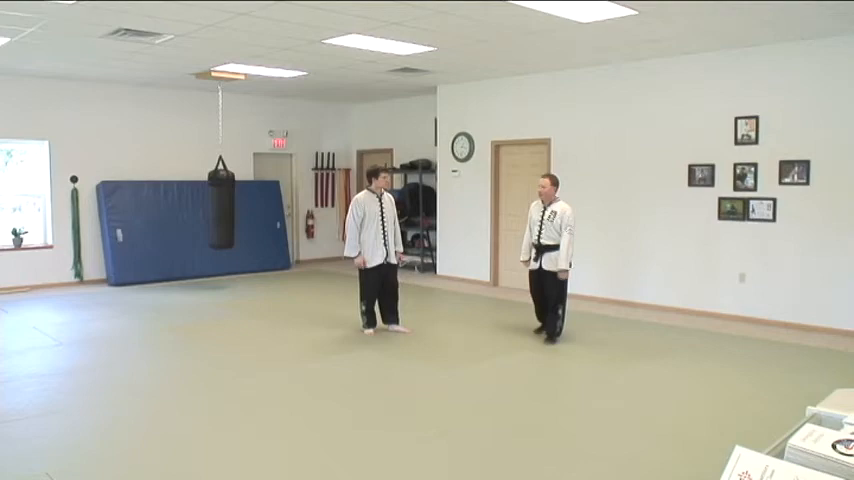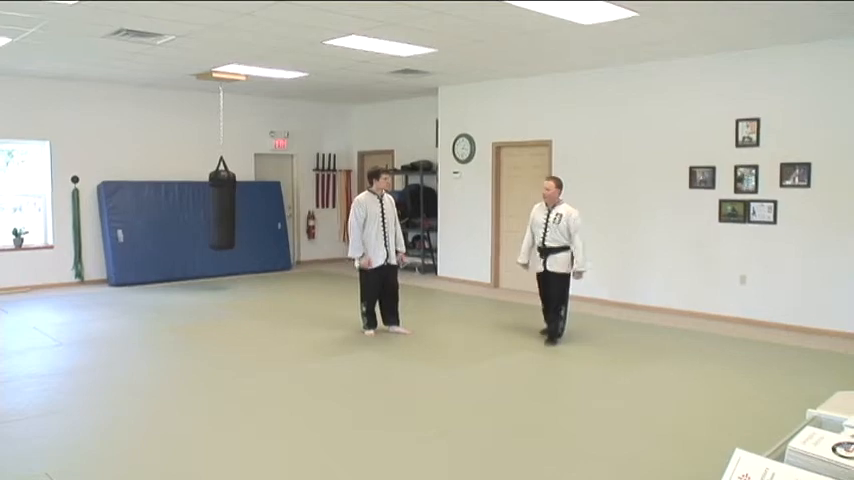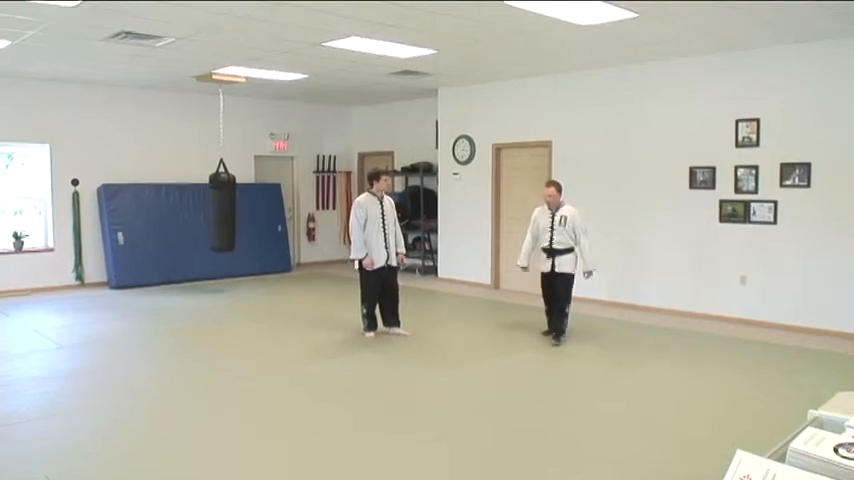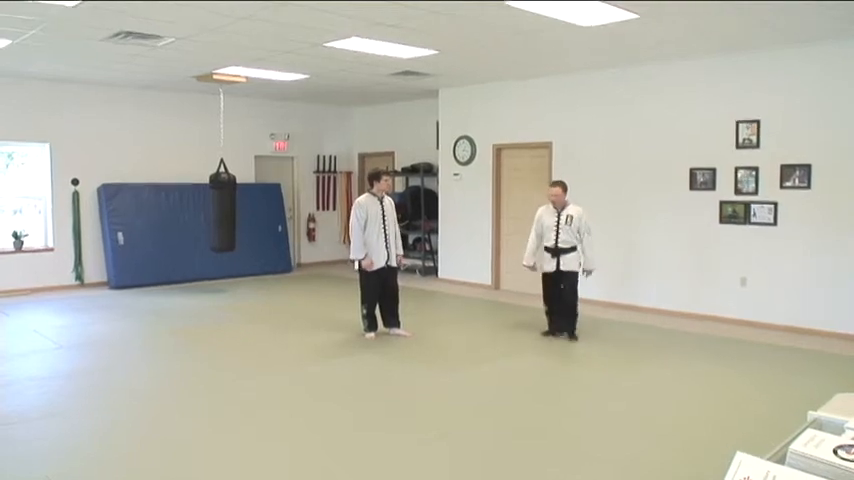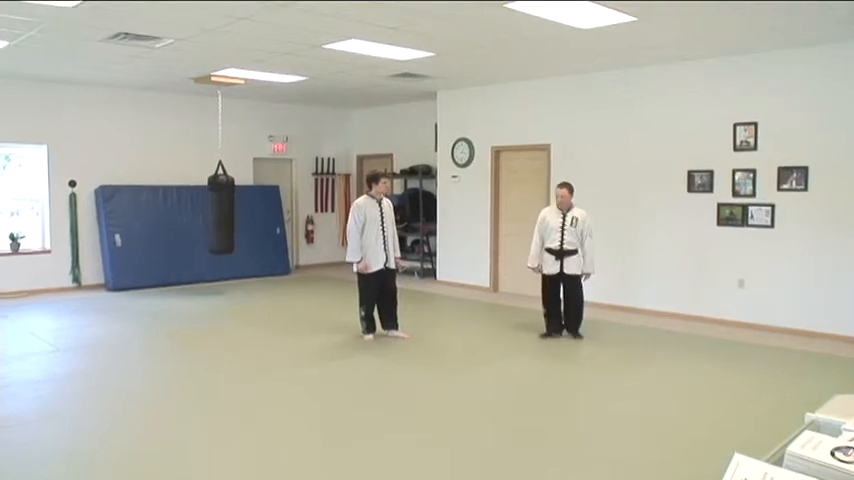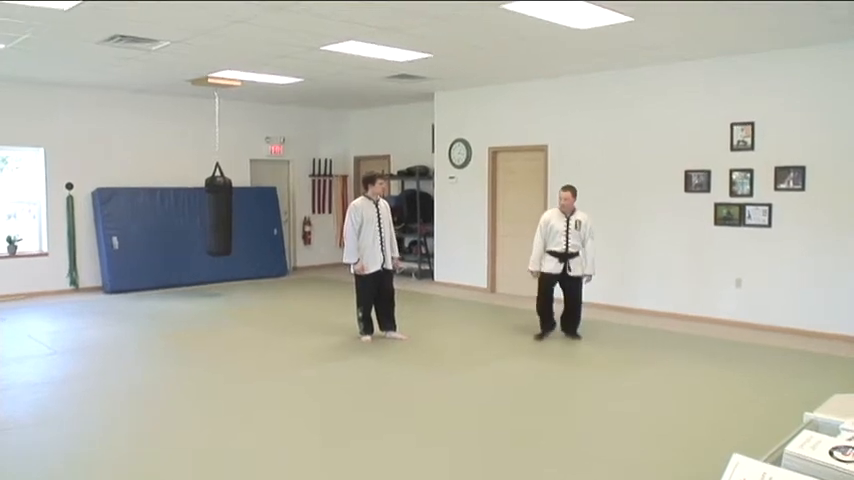
dt=0.2s
person 1, frame 1
left shoulder: (389, 199)
right shoulder: (360, 200)
right elbow: (352, 227)
left wrist: (398, 249)
right wrist: (356, 254)
left hip: (389, 254)
right hip: (369, 256)
left knee: (391, 289)
right knee: (369, 292)
left ankle: (392, 322)
right ankle: (369, 324)
person 1, frame 2
left shoulder: (389, 200)
right shoulder: (361, 201)
left elbow: (396, 225)
right elbow: (355, 229)
left wrist: (400, 249)
right wrist: (360, 255)
left hip: (389, 255)
right hip: (370, 257)
left knee: (391, 290)
right knee: (369, 293)
left ankle: (392, 323)
right ankle: (369, 325)
person 1, frame 3
left shoulder: (389, 201)
right shoulder: (361, 202)
left elbow: (395, 227)
right elbow: (356, 231)
left wrist: (400, 250)
right wrist: (363, 255)
left hip: (389, 257)
right hip: (371, 258)
left knee: (391, 292)
right knee: (370, 295)
left ankle: (393, 325)
right ankle: (369, 327)
person 1, frame 4
left shoulder: (389, 202)
right shoulder: (362, 203)
right elbow: (356, 231)
left wrist: (398, 252)
right wrist: (362, 256)
left hip: (389, 258)
right hip: (371, 258)
left knee: (391, 292)
right knee: (370, 295)
left ankle: (393, 325)
right ankle: (370, 328)
person 1, frame 5
left shoulder: (388, 204)
right shoulder: (360, 205)
right elbow: (354, 233)
left wrist: (396, 255)
right wrist: (358, 259)
left hip: (387, 260)
right hip: (368, 261)
left knee: (389, 295)
right knee: (368, 297)
left ankle: (391, 327)
right ankle: (368, 330)
person 1, frame 6
left shoulder: (384, 205)
right shoulder: (357, 206)
right elbow: (350, 234)
left wrist: (394, 255)
right wrist: (355, 260)
left hip: (384, 260)
right hip: (366, 262)
left knee: (387, 295)
right knee: (365, 298)
left ankle: (389, 328)
right ankle: (366, 331)
person 2, frame 1
left shoulder: (564, 210)
right shoulder: (534, 207)
left elbow: (567, 238)
right elbow: (529, 232)
left wrist: (563, 265)
right wrist: (525, 255)
left hip: (554, 258)
right hip: (537, 256)
left knee: (555, 297)
right knee: (537, 294)
left ankle: (553, 332)
right ankle: (546, 323)
person 2, frame 2
left shoulder: (569, 212)
right shoulder: (537, 209)
left elbow: (576, 239)
right elbow: (530, 234)
left wrist: (578, 265)
right wrist: (524, 257)
left hip: (560, 260)
right hip: (542, 259)
left knee: (558, 298)
right knee: (545, 297)
left ankle: (554, 333)
right ankle: (551, 326)
person 2, frame 3
left shoulder: (572, 213)
right shoulder: (538, 213)
left elbow: (582, 239)
right elbow: (531, 237)
left wrist: (587, 264)
right wrist: (524, 260)
left hip: (565, 260)
right hip: (547, 260)
left knee: (562, 297)
right knee: (549, 296)
left ankle: (558, 333)
right ankle: (553, 327)
person 2, frame 4
left shoulder: (577, 212)
right shoulder: (542, 212)
left elbow: (585, 238)
right elbow: (535, 236)
left wrist: (588, 263)
right wrist: (530, 259)
left hip: (569, 258)
right hip: (549, 259)
left knee: (569, 295)
right knee: (551, 296)
left ankle: (570, 329)
right ankle: (555, 327)
person 2, frame 5
left shoulder: (581, 215)
right shoulder: (546, 213)
left elbow: (587, 242)
right elbow: (538, 238)
left wrist: (587, 266)
right wrist: (534, 261)
left hip: (572, 262)
right hip: (550, 261)
left knee: (575, 298)
right knee: (549, 297)
left ankle: (572, 328)
right ankle: (554, 328)
person 2, frame 6
left shoulder: (583, 219)
right shoulder: (548, 216)
left elbow: (588, 245)
right elbow: (539, 241)
left wrist: (589, 269)
right wrist: (534, 265)
left hip: (573, 264)
right hip: (551, 262)
left knee: (574, 300)
right knee: (544, 296)
left ankle: (570, 329)
right ankle: (547, 327)
